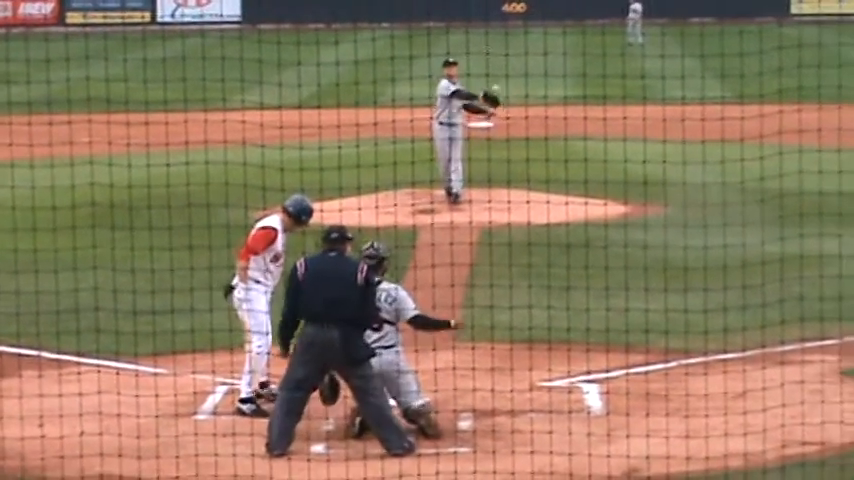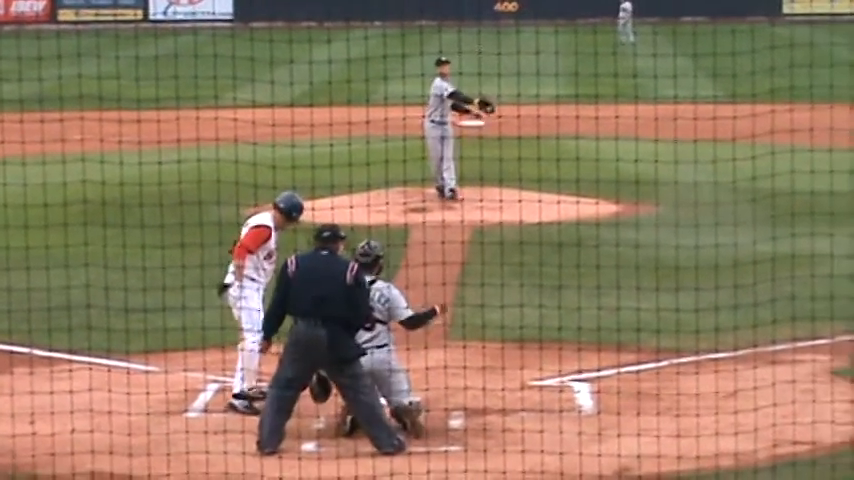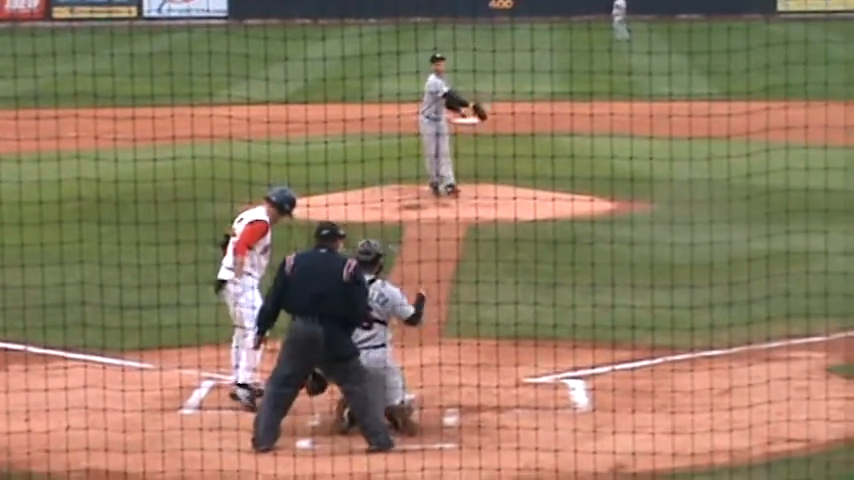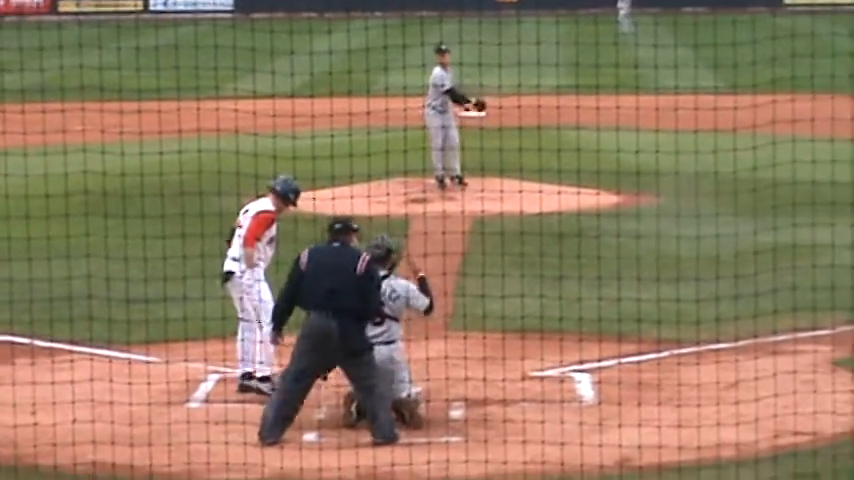
dt=0.1s
person 1, frame 1
left shoulder: (302, 267)
right shoulder: (359, 270)
left elbow: (291, 309)
right elbow: (369, 315)
left wrist: (285, 340)
right wrist: (355, 331)
left hip: (312, 336)
right hip: (346, 338)
left knee: (292, 389)
right knee: (370, 392)
left ankle: (277, 442)
right ankle: (397, 443)
person 1, frame 2
left shoulder: (294, 264)
right shoulder: (351, 270)
left elbow: (279, 303)
right elbow: (361, 314)
left wrist: (268, 334)
right wrist: (348, 334)
left hip: (301, 333)
right hip: (336, 337)
left knee: (282, 388)
right knee: (359, 390)
left ankle: (268, 440)
right ankle: (387, 441)
person 1, frame 3
left shoulder: (293, 262)
right shoulder: (349, 267)
left elbow: (274, 300)
right elbow: (358, 311)
left wrist: (261, 330)
right wrist: (345, 332)
left hip: (300, 331)
right hip: (333, 335)
left knee: (280, 385)
right knee: (357, 385)
left ankle: (263, 438)
right ankle: (378, 437)
person 1, frame 4
left shoulder: (307, 257)
right shoulder: (363, 260)
left elbow: (289, 295)
right elbow: (372, 304)
left wrist: (277, 326)
right wrist: (359, 322)
left hip: (314, 325)
right hip: (348, 328)
left knee: (293, 378)
right knee: (369, 381)
left ankle: (270, 431)
right ankle: (383, 431)
person 2, frame 1
left shoulder: (277, 226)
right shoulder: (271, 229)
right elbow: (245, 252)
right wrist: (241, 285)
left hip: (261, 289)
right hip: (252, 289)
left knee: (264, 339)
right knee: (259, 343)
left ankle: (261, 385)
right ankle: (245, 399)
person 2, frame 2
left shoulder: (258, 219)
right shoulder: (264, 227)
left elbow: (242, 249)
right elbow: (240, 252)
right wrist: (238, 283)
left hip: (248, 285)
right hip: (246, 286)
left knee: (252, 335)
right knee: (255, 339)
left ankle: (248, 387)
right ankle: (239, 395)
person 2, frame 3
left shoulder: (249, 214)
right shoulder: (261, 222)
left elbow: (229, 242)
right elbow: (240, 248)
right wrist: (238, 279)
left hip: (239, 280)
right hip: (242, 281)
left knee: (243, 331)
right knee: (255, 332)
left ankle: (243, 382)
right ankle: (243, 384)
person 2, frame 4
left shoulder: (252, 206)
right shoulder: (267, 212)
left elbow: (234, 234)
right elbow: (250, 240)
right wrist: (250, 271)
left hip: (233, 269)
right hip: (246, 271)
left knee: (247, 322)
right knee: (266, 321)
left ankle: (247, 376)
right ankle: (263, 377)
person 3, frame 1
right shoulder: (394, 292)
right elbow: (417, 321)
right wrist: (449, 324)
right hip: (391, 357)
right knee: (414, 405)
left ankle: (361, 418)
right ankle: (422, 417)
person 3, frame 2
right shoulder: (389, 291)
right elbow: (411, 323)
right wrist: (434, 311)
right hip: (383, 356)
right knee: (403, 404)
left ankle: (351, 416)
right ankle: (408, 414)
person 3, frame 3
right shoulder: (388, 290)
right elbow: (413, 319)
right wrist: (421, 298)
right hip: (380, 356)
right knee: (397, 403)
left ankle: (347, 409)
right ankle: (399, 413)
person 3, frame 4
right shoulder: (402, 286)
right elbow: (428, 307)
right wrist: (421, 277)
right hip: (390, 352)
right knee: (405, 398)
left ankle: (356, 403)
right ankle: (405, 403)
person 4, frame 1
left shoulder: (460, 86)
right shoulder: (443, 85)
left elbow: (465, 105)
right elbow: (459, 95)
left wrist: (485, 111)
right wrist: (479, 97)
left hip: (456, 127)
right hip: (441, 127)
left knee: (456, 160)
right knee: (444, 160)
left ankle: (456, 193)
right ankle: (448, 187)
person 4, frame 2
left shoulder: (448, 84)
right shoulder: (438, 83)
right elbow: (456, 96)
left wrist: (470, 111)
right wrist: (476, 101)
left hip: (446, 125)
right hip: (433, 125)
left knee: (448, 157)
right knee: (436, 157)
left ankle: (450, 189)
right ankle: (440, 186)
person 4, frame 3
left shoulder: (441, 81)
right shoulder: (433, 81)
right elbow: (449, 96)
left wrist: (458, 110)
right wrist: (469, 105)
left hip: (440, 120)
right hip: (427, 121)
left knee: (444, 153)
right knee: (431, 154)
left ankle: (449, 184)
right ankle: (435, 183)
person 4, frame 4
left shoulder: (448, 71)
right shoulder: (438, 73)
right elbow: (451, 93)
left wrist: (464, 103)
right wrist: (471, 100)
left hip: (447, 112)
right hip: (435, 112)
left knee: (454, 143)
right knee: (438, 146)
left ankle: (455, 175)
right ankle: (440, 176)
